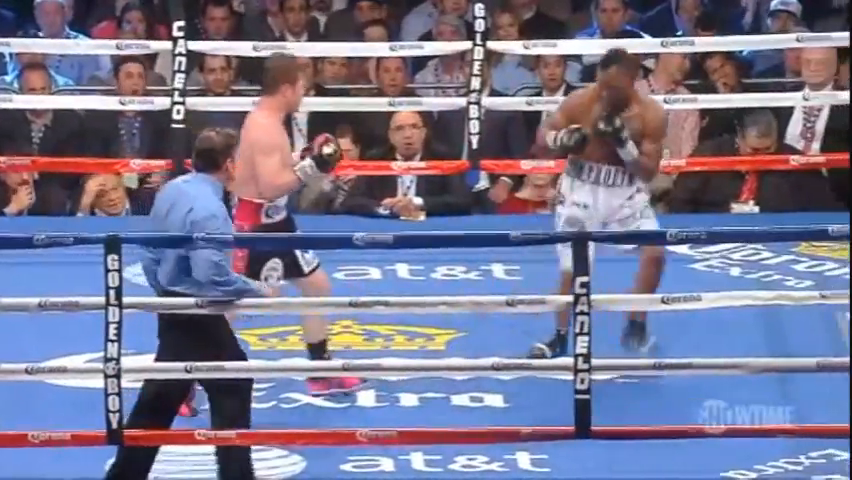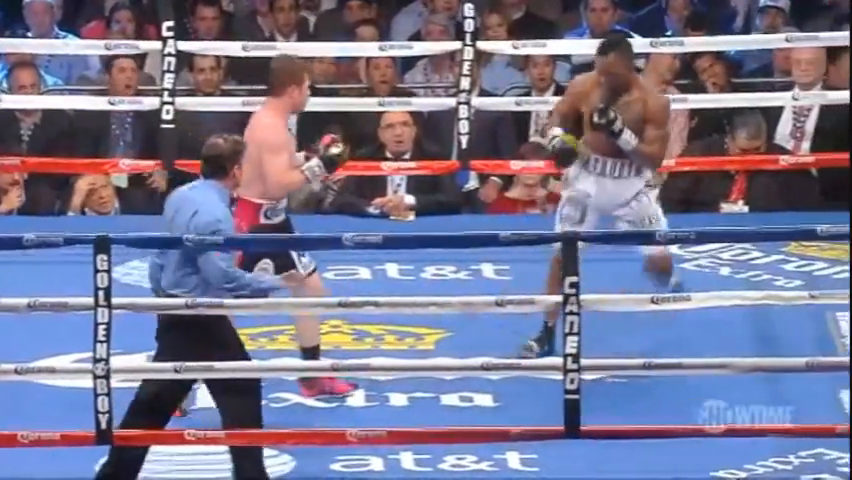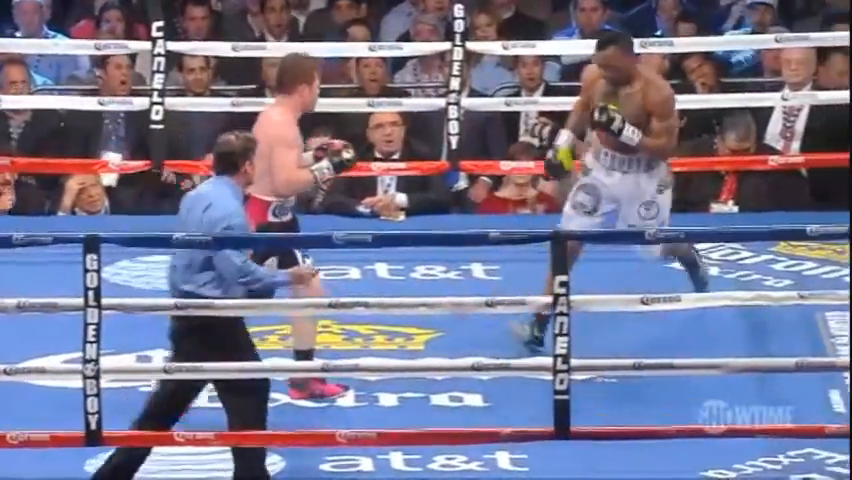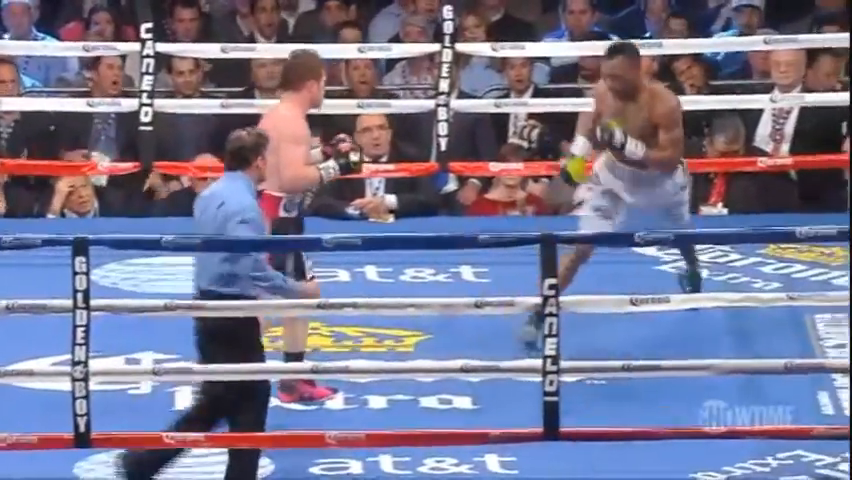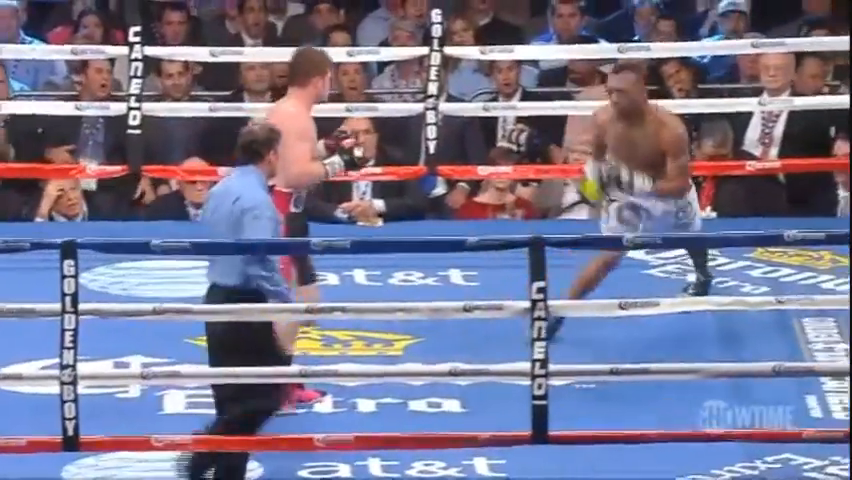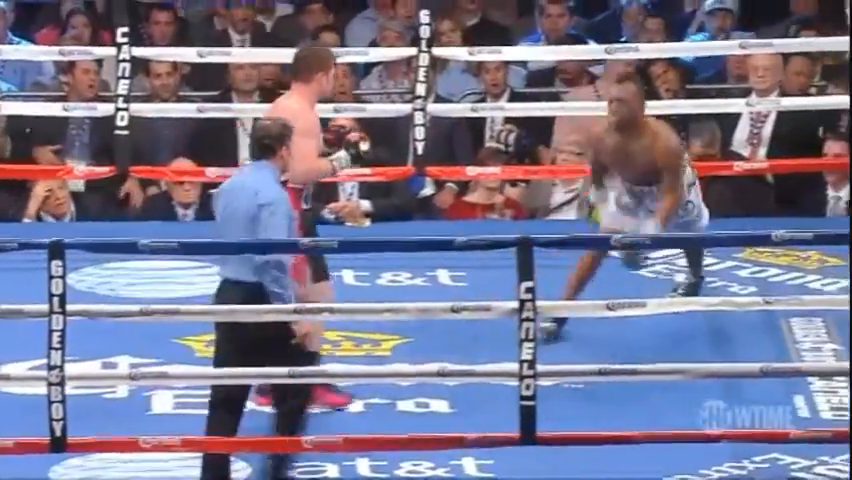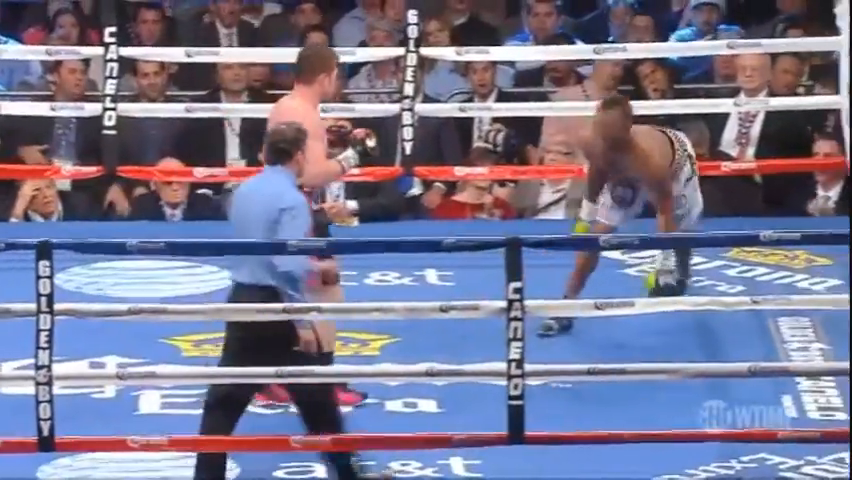
dt=0.1s
person 1, frame 1
left shoulder: (171, 190)
right shoulder: (208, 208)
left elbow: (152, 255)
right elbow: (212, 273)
right wrist: (257, 290)
left hip: (174, 306)
right hip: (197, 311)
left knee: (159, 397)
right knee: (232, 388)
person 1, frame 2
left shoulder: (180, 196)
right shoulder: (215, 214)
left elbow: (158, 261)
right elbow: (225, 277)
right wrist: (273, 283)
left hip: (176, 311)
right hip: (200, 318)
left knee: (154, 400)
right knee: (242, 390)
person 1, frame 3
left shoulder: (196, 196)
right shoulder: (228, 209)
right elbow: (239, 271)
right wrist: (288, 277)
left hip: (190, 311)
right hip: (214, 316)
left knee: (170, 399)
right knee: (248, 392)
person 1, frame 4
left shoulder: (211, 193)
right shoulder: (240, 205)
right elbow: (251, 269)
right wrist: (296, 289)
left hip: (210, 305)
right hip: (226, 310)
left knee: (229, 400)
right knee: (251, 399)
person 1, frame 5
left shoulder: (219, 190)
right shoulder: (255, 198)
right elbow: (259, 262)
right wrist: (289, 303)
left hip: (219, 300)
right hip: (242, 305)
left knee: (235, 396)
right knee: (264, 395)
person 1, frame 6
left shoulder: (229, 187)
right shoulder: (272, 194)
right elbow: (272, 261)
left hip: (227, 295)
right hip: (257, 300)
left knee: (227, 396)
right knee: (295, 386)
person 1, frame 7
left shoulder: (244, 191)
right shoulder: (290, 200)
right elbow: (288, 267)
left wrist: (312, 266)
right wrist: (303, 322)
left hip: (243, 300)
right hip: (275, 305)
left knee: (228, 396)
right knee: (315, 391)
person 2, frame 1
left shoulder: (267, 120)
right shoulder: (263, 126)
right elbow: (269, 185)
left wrist: (310, 155)
right wrist: (311, 165)
left hip: (276, 219)
right hip: (256, 225)
left knee: (317, 286)
left ankle: (321, 372)
person 2, frame 2
left shoulder: (269, 119)
right shoulder: (271, 128)
right elbow: (277, 185)
left wrist: (307, 158)
right wrist: (318, 166)
left hip: (274, 221)
right hip: (253, 226)
left knee: (312, 289)
left ankle: (312, 374)
person 2, frame 3
left shoulder: (276, 117)
right shoulder: (283, 125)
right elbow: (285, 182)
left wrist: (315, 157)
right wrist: (328, 167)
left hip: (281, 220)
right hip: (262, 224)
left knee: (311, 292)
left ankle: (305, 377)
person 2, frame 4
left shoulder: (280, 113)
right shoulder: (291, 120)
right elbow: (291, 177)
left wrist: (323, 152)
right wrist: (334, 167)
left hip: (281, 214)
right hip: (273, 218)
left ankle: (293, 378)
person 2, frame 5
left shoulder: (282, 109)
right shoulder: (298, 116)
right elbow: (297, 174)
left wrist: (324, 147)
right wrist: (337, 163)
left hip: (282, 210)
right hip: (282, 214)
left knee: (297, 299)
right knee: (299, 300)
person 2, frame 6
left shoulder: (283, 105)
right shoulder: (304, 114)
right elbow: (305, 171)
left wrist: (323, 141)
right wrist: (343, 156)
right hip: (293, 207)
right knee: (318, 294)
left ankle: (271, 382)
right ankle: (312, 382)
person 2, frame 7
left shoulder: (283, 107)
right shoulder: (307, 117)
right elbow: (315, 174)
left wrist: (327, 142)
right wrist: (352, 155)
right knee: (328, 295)
left ankle: (272, 379)
person 3, frame 1
left shoulder: (651, 114)
right shoulder: (580, 100)
left elbow: (649, 172)
right elbow: (542, 137)
left wrist: (625, 146)
right wrist: (563, 139)
left hip: (626, 193)
right hip: (580, 188)
left knee: (654, 253)
right knee: (572, 270)
left ankle: (636, 323)
right ankle: (560, 337)
person 3, frame 2
left shoulder: (653, 101)
right shoulder: (582, 86)
left elbow: (657, 157)
right elbow: (557, 119)
left wrist: (623, 136)
right wrist: (557, 139)
left hip: (632, 182)
right hip: (585, 177)
left knee: (658, 260)
right knee: (565, 256)
left ankle: (663, 273)
right ankle: (547, 330)
person 3, frame 3
left shoulder: (657, 92)
right shoulder: (592, 76)
left elbow: (666, 148)
left wrist: (625, 131)
right wrist: (562, 144)
left hip: (645, 175)
right hip: (600, 168)
left knee: (670, 244)
right knee: (569, 242)
left ankle: (687, 255)
right ankle: (542, 317)
person 3, frame 4
left shoulder: (664, 104)
right shoulder: (602, 91)
left elbow: (672, 159)
left wrist: (628, 147)
right wrist: (577, 152)
left hip: (661, 177)
right hip: (616, 173)
right knee: (585, 245)
left ankle: (692, 272)
right ankle: (541, 312)
person 3, frame 5
left shoulder: (670, 130)
right shoulder: (603, 119)
left elbow: (679, 184)
left wrist: (636, 183)
right wrist: (592, 177)
left hip: (669, 193)
right hip: (623, 192)
right knee: (609, 257)
left ankle: (703, 277)
right ankle: (557, 313)
person 3, frame 6
left shoulder: (664, 143)
right shoulder: (601, 137)
left elbow: (672, 196)
left wrist: (649, 236)
right wrist: (600, 203)
left hip: (665, 187)
right hip: (627, 188)
right knee: (599, 246)
left ankle: (695, 280)
person 3, frame 7
left shoulder: (651, 159)
right shoulder: (591, 142)
left elbow: (666, 211)
left wrist: (666, 267)
right wrist: (586, 214)
left hip: (675, 167)
right hip: (625, 178)
left knee: (682, 227)
right knee: (597, 233)
left ankle: (680, 277)
